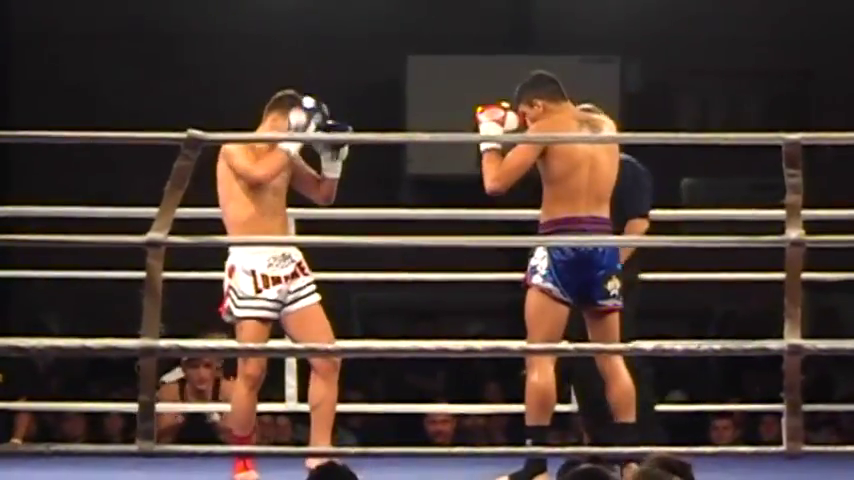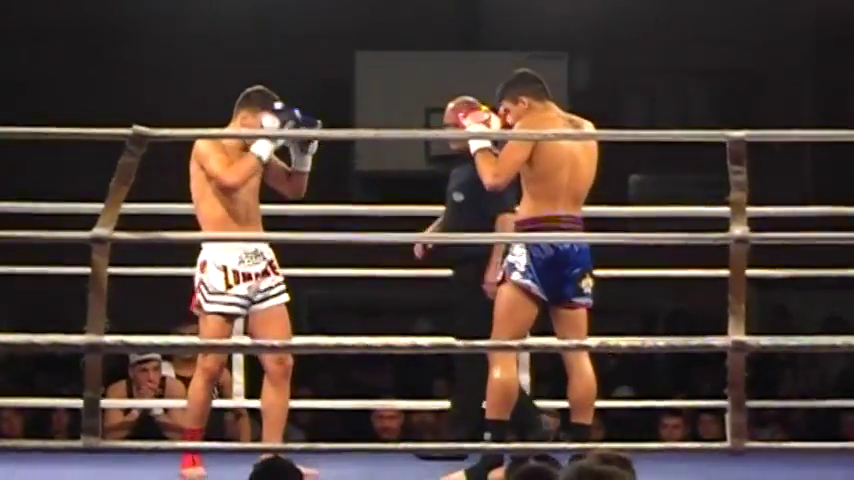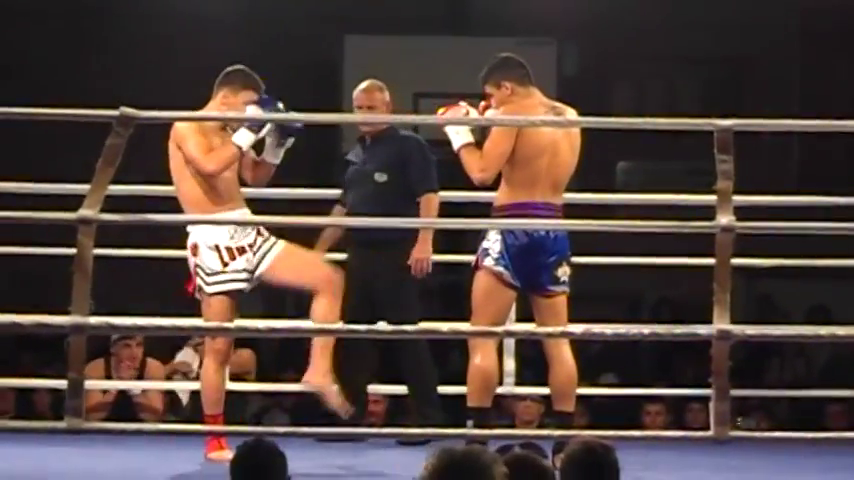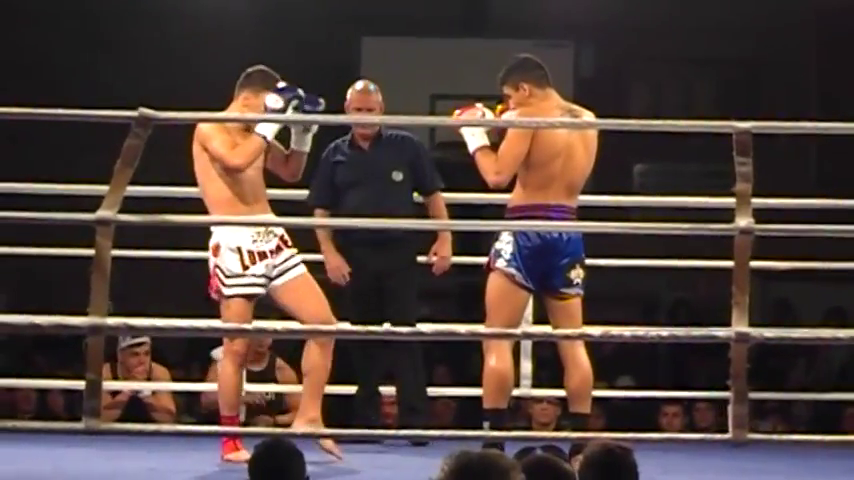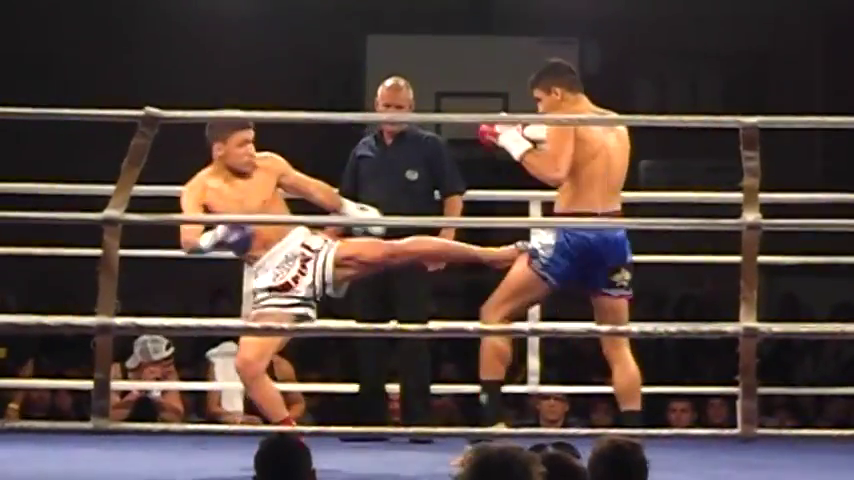
dt=0.7s
person 1, frame 1
left shoulder: (546, 128)
right shoulder: (606, 127)
left elbow: (495, 182)
left wrist: (489, 132)
right wrist: (516, 128)
left hip: (561, 247)
right hip: (602, 246)
left knee: (540, 357)
right knee: (611, 357)
person 1, frame 2
left shoulder: (533, 125)
right shoulder: (585, 130)
left elbow: (495, 177)
left wrist: (477, 133)
right wrist: (502, 132)
left hip: (536, 244)
right hip: (574, 244)
left knee: (503, 351)
right knee: (577, 353)
person 1, frame 3
left shoulder: (513, 112)
right shoulder: (569, 117)
left elbow: (482, 173)
left wrist: (459, 130)
right wrist: (487, 122)
left hip: (513, 231)
right hip: (553, 231)
left knee: (482, 338)
right knee: (557, 341)
person 1, frame 4
left shoulder: (529, 116)
right shoulder: (587, 121)
left elbow: (498, 175)
left wrist: (475, 132)
left hip: (527, 231)
right hip: (567, 233)
left knee: (497, 341)
right knee: (572, 343)
left ankle: (493, 443)
person 1, frame 5
left shoulder: (564, 121)
right shoulder: (617, 126)
left elbow: (555, 173)
left wrist: (513, 141)
right wrist: (538, 136)
left hip: (571, 234)
right hip: (612, 236)
left knee: (493, 315)
right knee: (617, 347)
left ankle: (490, 423)
person 2, frame 1
left shoulder: (286, 158)
right shoulder: (235, 148)
left elbow: (323, 196)
right elbow: (259, 173)
left wrist: (333, 155)
right wrist: (296, 136)
left hip: (289, 264)
right hip: (250, 267)
left knee: (327, 359)
right knee: (252, 370)
person 2, frame 2
left shoulder: (257, 150)
right shoulder: (208, 145)
left elbow: (294, 188)
right elbow: (231, 178)
left wrist: (302, 149)
right wrist: (269, 140)
left hip: (262, 262)
right hip: (222, 263)
left knee: (280, 364)
right knee: (210, 366)
person 2, frame 3
left shoulder: (227, 133)
right shoulder: (186, 128)
left elbow: (256, 176)
right elbow: (211, 166)
left wrist: (276, 141)
right wrist: (250, 130)
left hip: (248, 232)
right hip: (212, 241)
left knee: (329, 279)
right knee: (218, 346)
left ankle: (319, 372)
right ankle: (215, 439)
person 2, frame 4
left shoulder: (257, 133)
right shoulder: (210, 129)
left elbow: (291, 171)
right elbow: (237, 161)
left wrist: (302, 130)
right wrist: (272, 120)
left hip: (274, 240)
right hip: (236, 245)
left knee: (323, 325)
right knee: (237, 348)
left ankle: (308, 419)
right ankle: (230, 441)
person 2, frame 5
left shoulder: (268, 165)
right shoulder: (198, 188)
left elbow: (315, 189)
right elbow: (188, 238)
left wrist: (353, 210)
right wrist: (217, 237)
left hip: (308, 252)
right hip: (272, 280)
left knee: (394, 249)
right knee: (247, 365)
left ankle: (494, 255)
person 3, frame 1
left shoulder: (626, 169)
left elbow: (638, 221)
left wrist: (615, 263)
left knee: (622, 359)
right knee: (578, 362)
left ankle: (648, 439)
right ankle: (601, 440)
person 3, frame 2
right shoulder: (459, 165)
left elbow: (507, 215)
left wrist: (496, 263)
right wrist: (433, 231)
left hip: (481, 270)
right hip: (465, 268)
left knee: (470, 351)
right knee: (475, 350)
left ankle: (466, 434)
right ankle: (528, 424)
person 3, frame 3
left shoulder: (409, 146)
right shoulder: (356, 152)
left elbow: (429, 195)
right elbow: (344, 207)
left wrist: (424, 241)
right wrist: (319, 250)
left hip: (397, 255)
right hip: (360, 255)
left knee: (406, 335)
right knee: (356, 335)
left ankle: (430, 417)
person 3, frame 4
left shoulder: (406, 146)
right shoulder: (335, 154)
left elbow: (432, 194)
right elbow: (321, 210)
left wrist: (444, 238)
right wrist: (329, 253)
left hip: (399, 252)
right hip: (355, 255)
right knee: (363, 337)
left ankle: (414, 420)
right ankle: (366, 420)
person 3, frame 5
left shoulder: (430, 146)
right shoulder: (363, 149)
left elbow: (453, 196)
right elbow: (346, 202)
left wrist: (446, 237)
left knee: (413, 334)
right knee: (370, 334)
left ankle: (417, 418)
right ankle: (370, 416)
